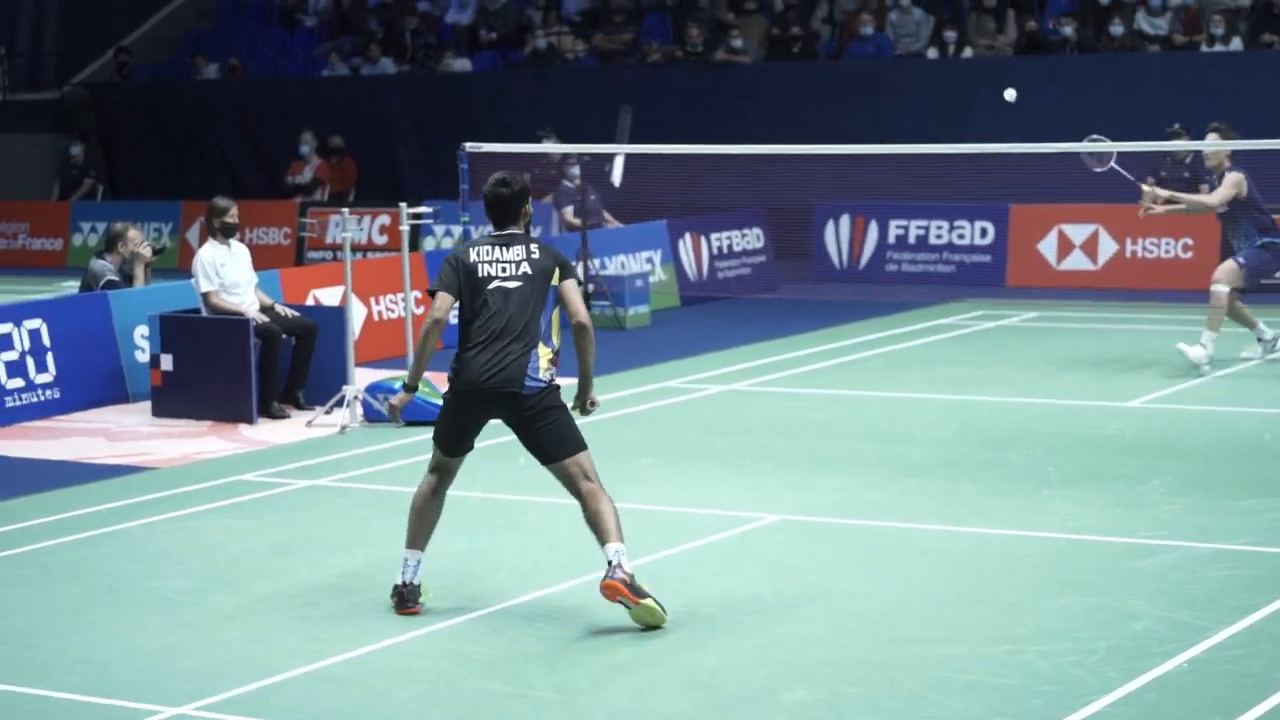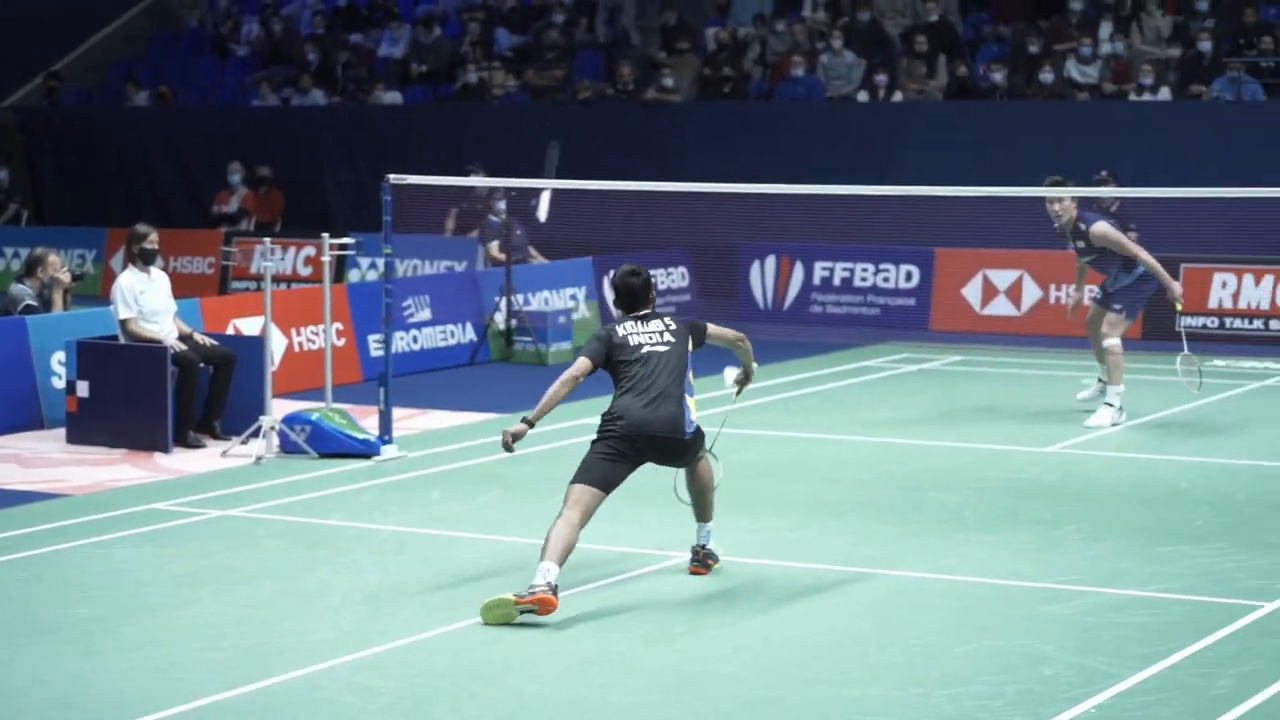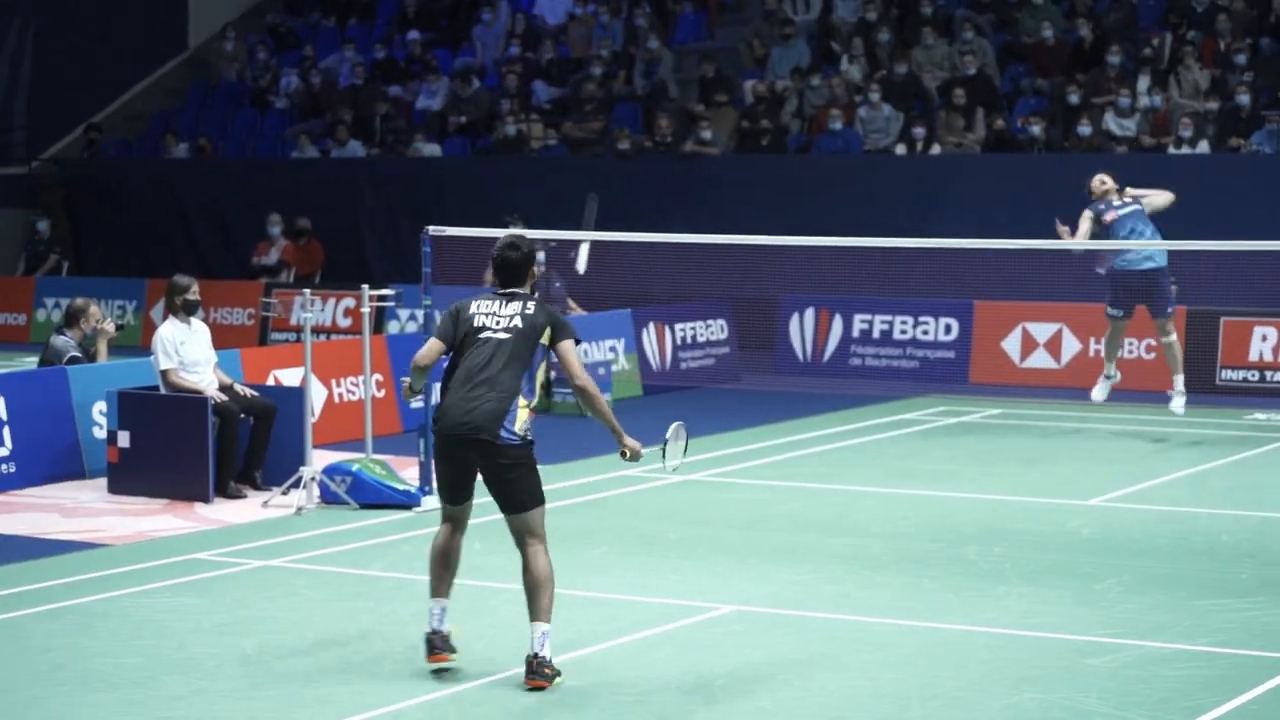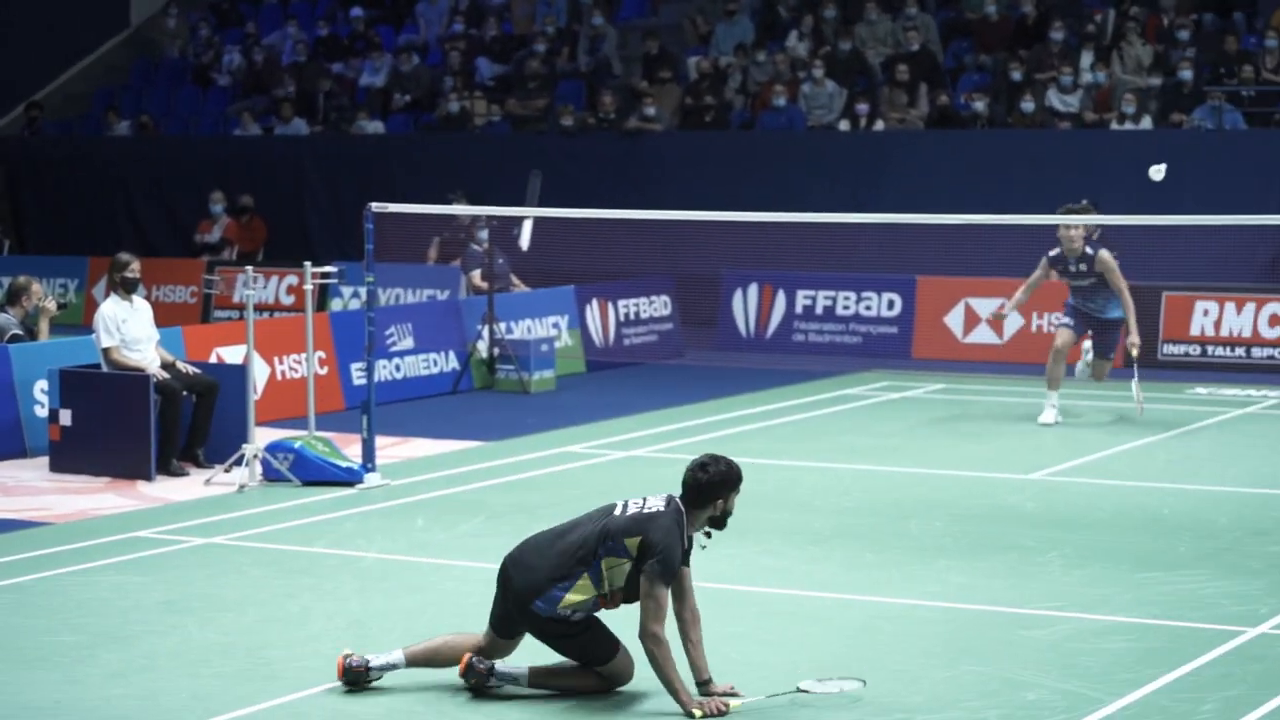
dt=1s
person 1, frame 1
left shoulder: (462, 256)
right shoulder: (551, 256)
left elbow: (437, 319)
right elbow: (581, 321)
left wrist: (411, 385)
right wrist: (585, 386)
left hip: (469, 385)
right hip: (531, 385)
left knee: (438, 472)
right knee: (585, 483)
left ankle: (407, 584)
right ankle: (620, 571)
person 1, frame 2
left shoulder: (610, 335)
right shoulder: (679, 326)
left elbow: (573, 375)
right elbow: (738, 339)
left wrist: (527, 422)
right wrist: (747, 370)
left hip: (622, 431)
right hip: (671, 427)
left knee: (573, 513)
right knee: (695, 452)
left ankle: (544, 586)
right ankle: (703, 549)
person 1, frame 3
left shoulder: (466, 308)
right shoulder: (548, 317)
left elbow: (421, 364)
right elbow: (581, 383)
left wrist: (415, 387)
right wrist: (621, 436)
left hip: (453, 431)
right hip: (505, 436)
left knee: (453, 522)
right knee: (532, 541)
left ankle: (436, 632)
right ankle: (539, 657)
person 1, frame 4
left shoulder: (670, 512)
right shoulder: (664, 536)
left elbow: (686, 607)
right elbow: (652, 633)
left wrist: (704, 682)
left hip: (515, 570)
right hip: (540, 598)
left knee: (498, 643)
right knee: (618, 673)
left ankle: (370, 664)
right ankle: (493, 671)
person 2, frame 1
left shoulder: (1234, 178)
right shoulder: (1216, 179)
left elbow: (1211, 203)
right elbow: (1198, 207)
left wrist: (1169, 194)
right wrist: (1165, 209)
right hip: (1250, 248)
left knee: (1219, 278)
right knee: (1224, 298)
left ankle: (1206, 348)
person 2, frame 2
left shoulder: (1095, 228)
right shoulder: (1064, 229)
left elbow: (1138, 253)
left wrist: (1170, 283)
right wrist: (1077, 290)
left hip: (1138, 277)
right hip: (1117, 278)
left knee: (1109, 331)
right knee: (1092, 324)
left ankle: (1114, 405)
right ankle: (1105, 381)
person 2, frame 3
left shoulder: (1134, 201)
right shoulder: (1094, 209)
left elbow: (1169, 197)
right elbow: (1079, 244)
left wrist: (1138, 193)
right wrist: (1066, 238)
left hip: (1154, 270)
right hip: (1124, 272)
left knee: (1166, 328)
right knee: (1116, 330)
left ankle: (1178, 390)
right ankle: (1109, 374)
person 2, frame 4
left shoulder: (1100, 256)
right shoulder: (1052, 257)
left elbow: (1123, 292)
right elbow: (1029, 285)
left wrist: (1133, 331)
right wrist: (1010, 307)
left hip: (1109, 312)
right hip: (1079, 308)
left knee: (1100, 373)
right knee: (1059, 347)
left ankle: (1089, 351)
right ankle: (1051, 405)
person 3, frame 1
left shoulder: (241, 249)
right shoulder: (206, 255)
right elbow: (212, 301)
left wrist: (274, 305)
right wrist: (244, 311)
left hip: (255, 312)
right hip: (229, 318)
left knee: (307, 327)
right knee: (272, 332)
left ankle: (293, 391)
right ankle: (268, 401)
person 3, frame 2
left shoulder: (161, 276)
right shoulder: (125, 282)
right elbow: (130, 328)
left wrist: (192, 333)
right wrist: (162, 339)
left hip: (173, 340)
right hip: (146, 345)
left knee: (226, 356)
right knee: (190, 361)
left ankle: (209, 421)
right ankle: (184, 430)
person 3, frame 3
left shoulder: (201, 327)
right shoulder: (166, 333)
right elbow: (171, 379)
left wrist: (233, 384)
right wrist: (203, 389)
left hip: (213, 391)
right hip: (187, 396)
left knee: (266, 407)
right knee: (230, 411)
left ankle: (250, 471)
right ankle: (224, 481)
person 3, frame 4
left shoulder: (143, 305)
right shoulder: (107, 311)
right elbow: (113, 357)
left wrist: (175, 362)
right wrist: (145, 367)
left hip: (156, 369)
right hip: (130, 374)
left knee: (209, 385)
right knee: (173, 389)
left ankle: (193, 449)
right ankle: (167, 459)
